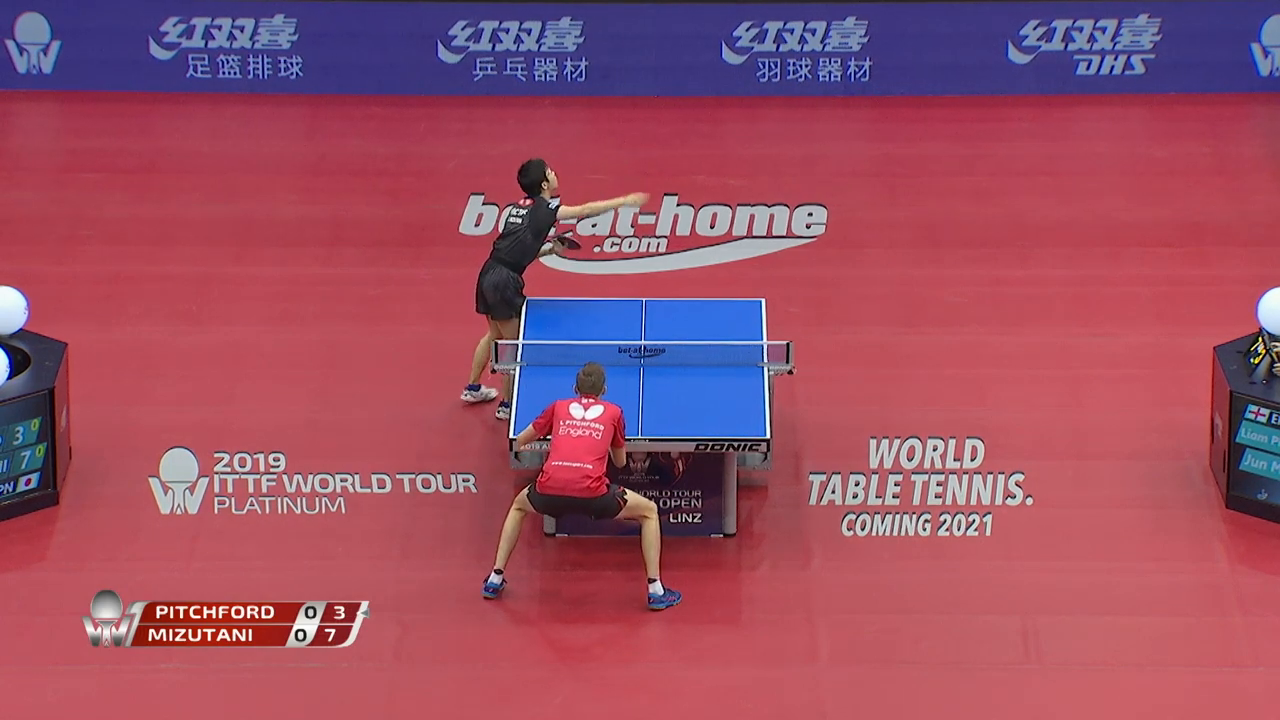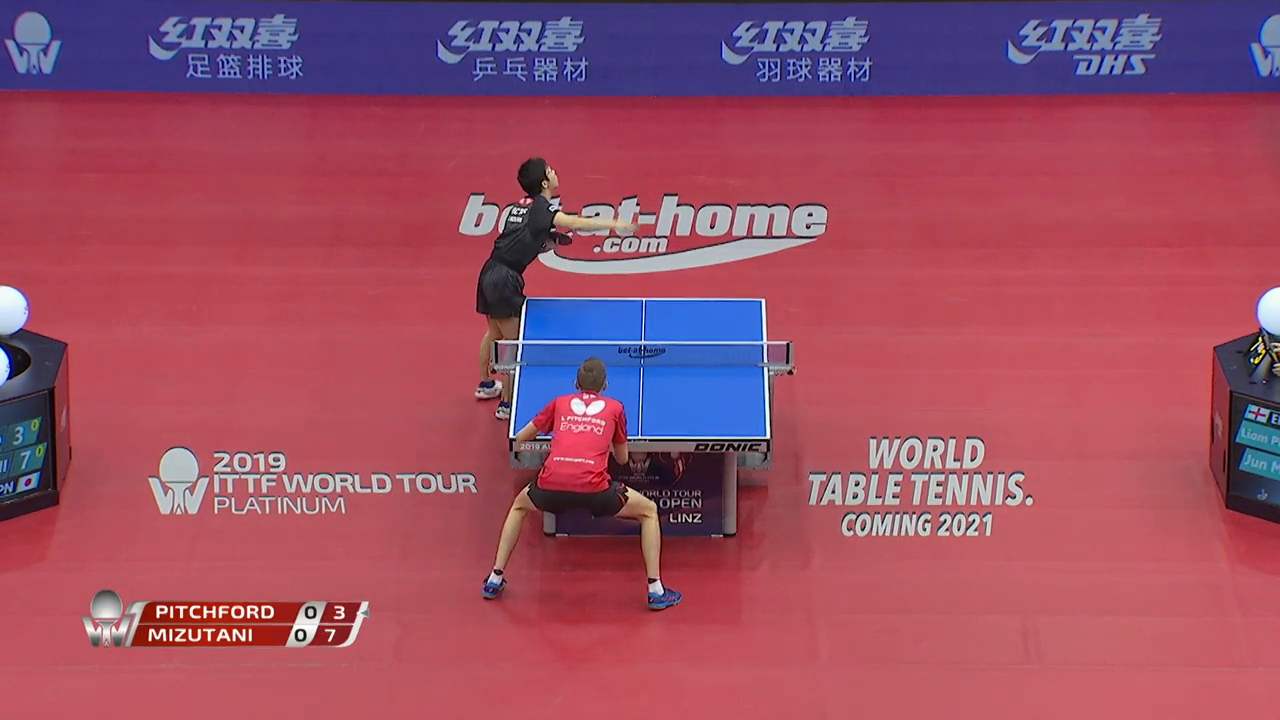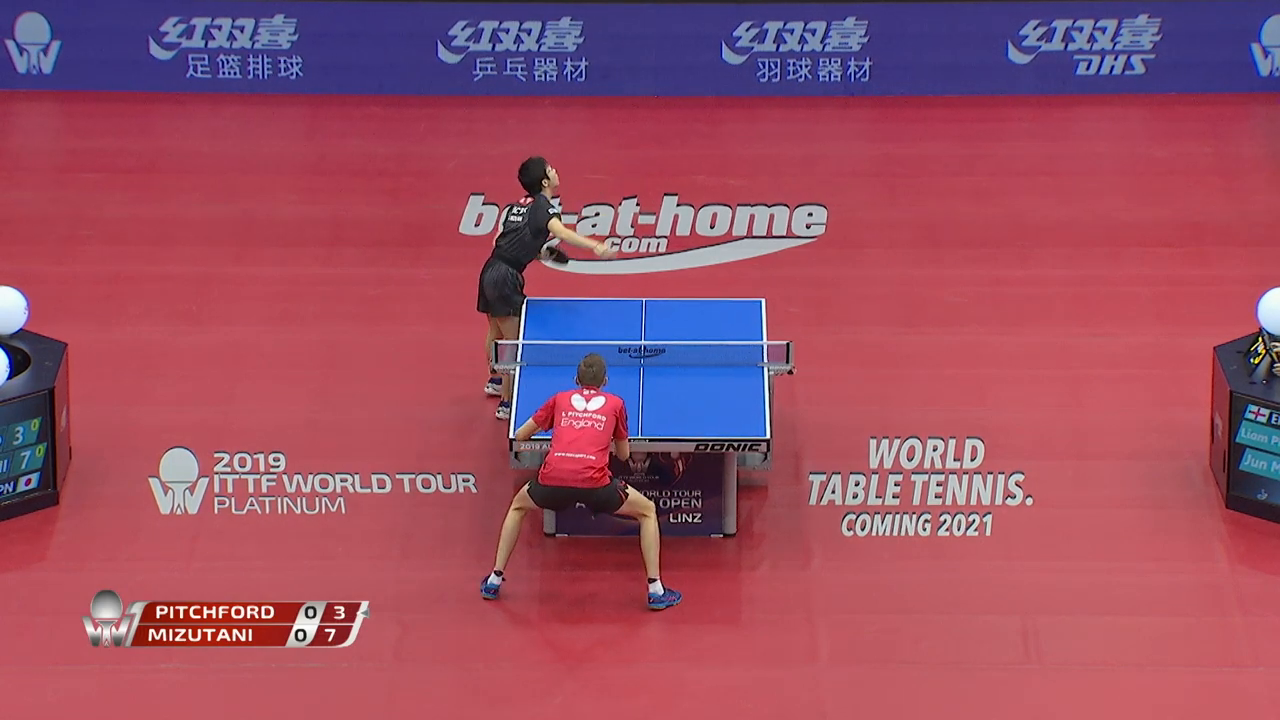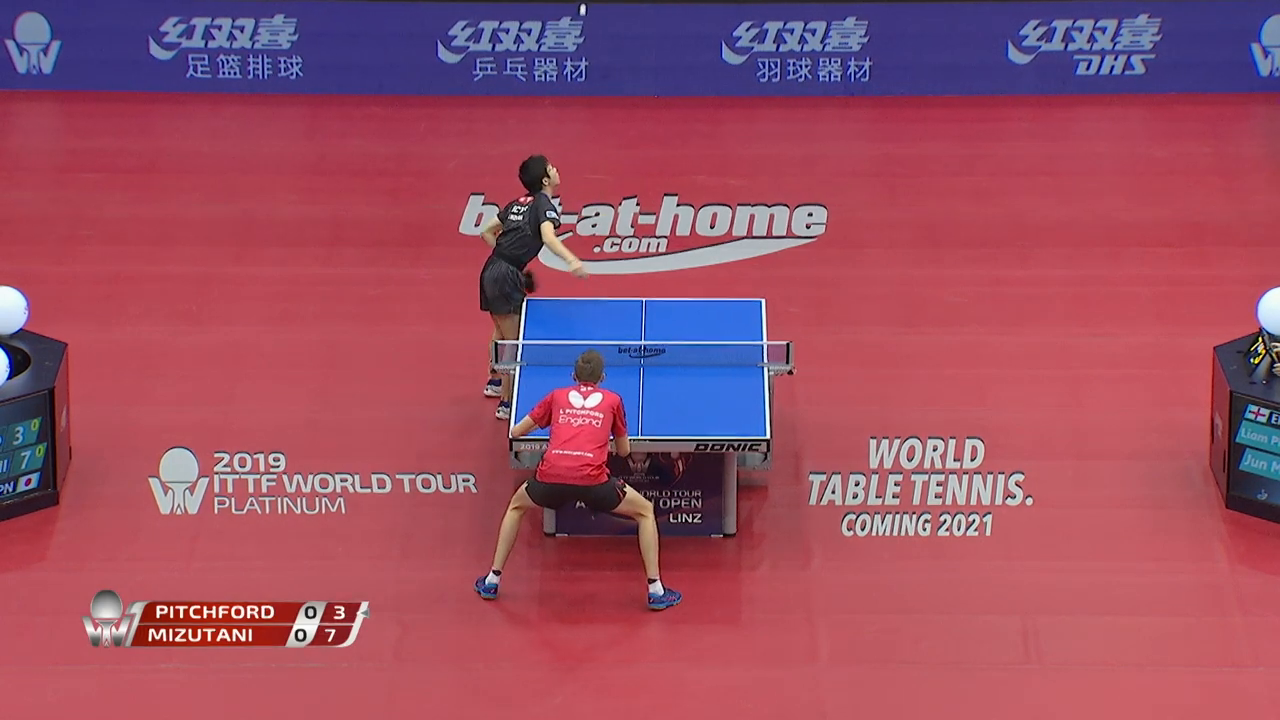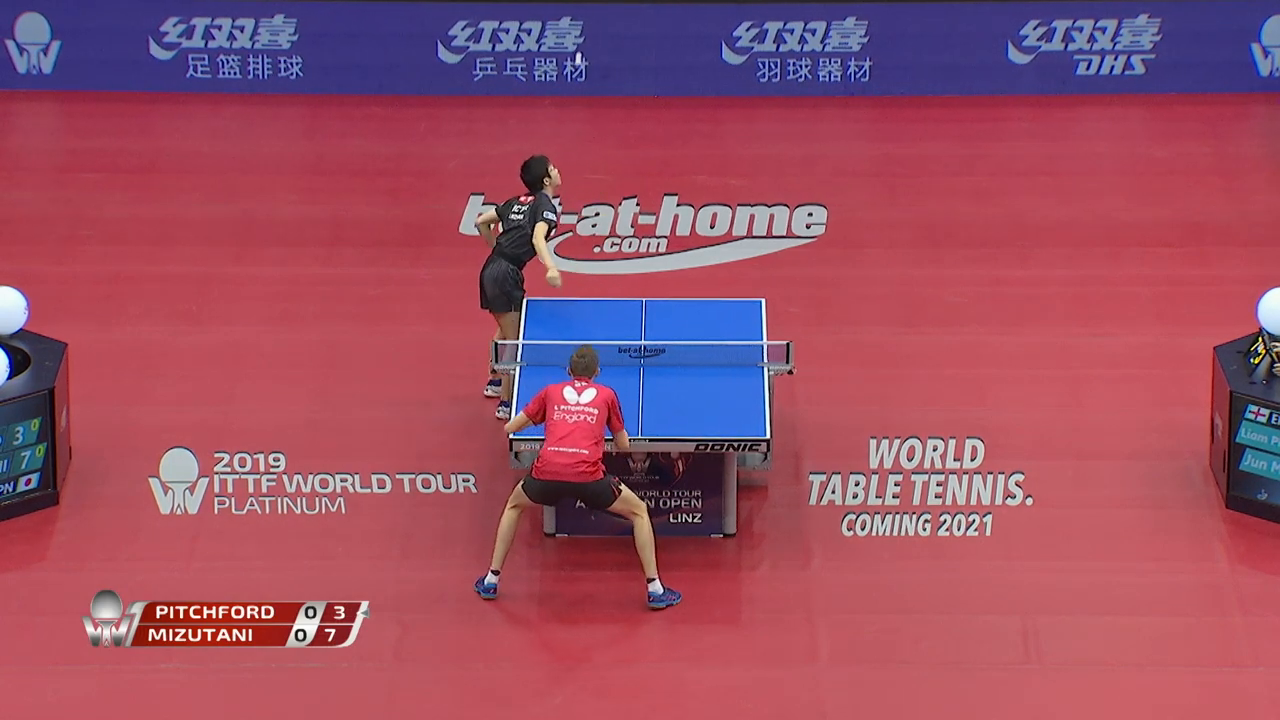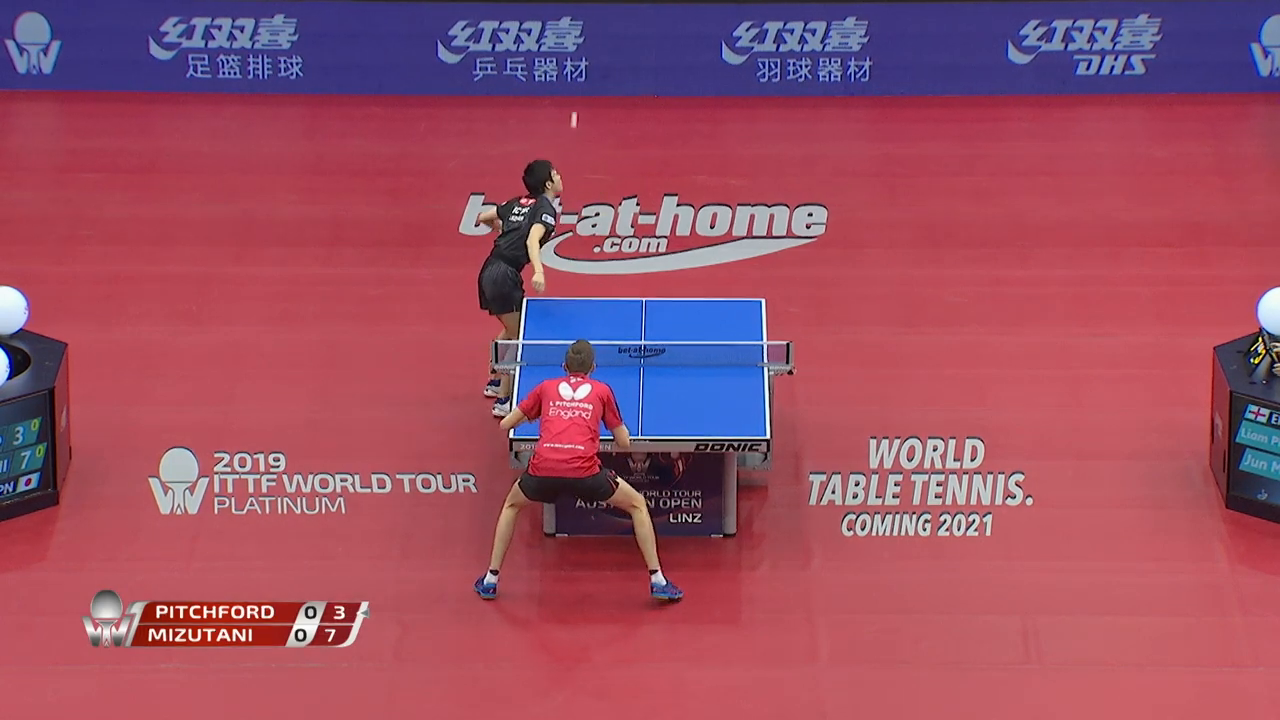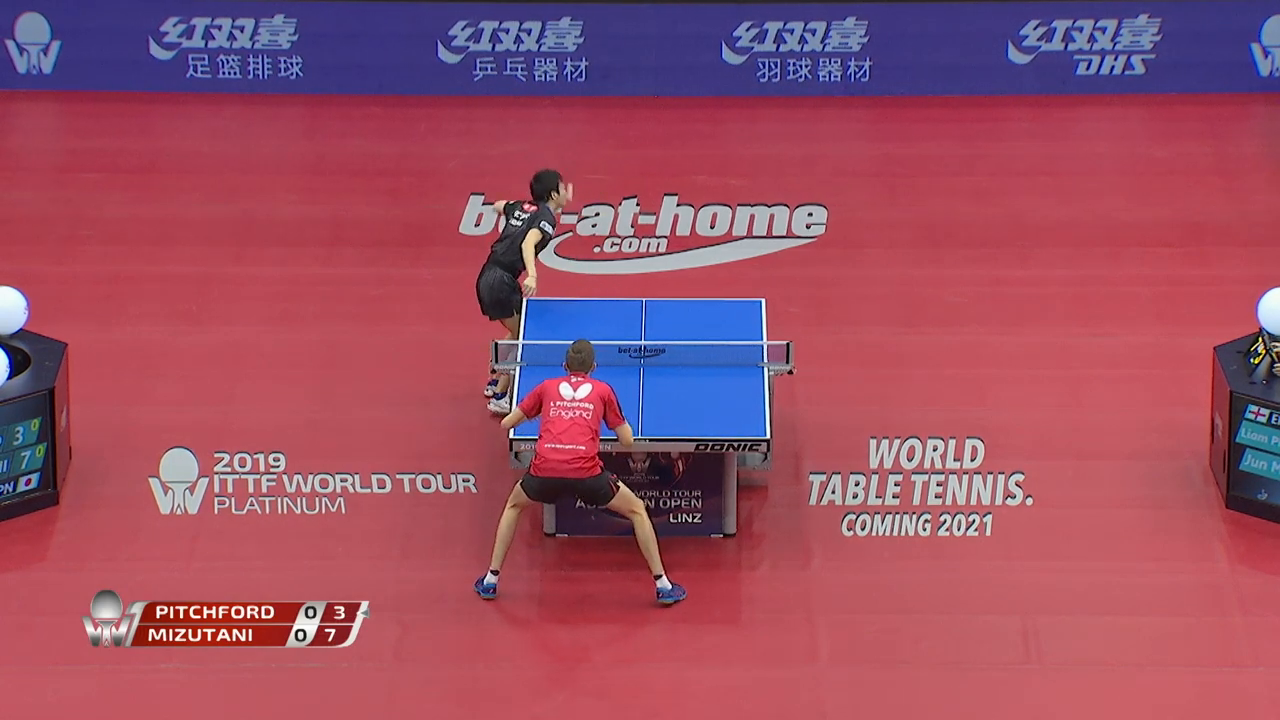
dt=0.1s
person 1, frame 1
left shoulder: (520, 207)
right shoulder: (542, 209)
right elbow: (582, 212)
left wrist: (548, 249)
right wrist: (624, 201)
left hip: (489, 273)
right hip: (505, 280)
left knee: (495, 334)
right knee: (514, 343)
left ankle: (474, 387)
right ankle: (507, 405)
person 1, frame 2
left shoulder: (521, 207)
right shoulder: (542, 209)
right elbow: (573, 223)
left wrist: (543, 245)
right wrist: (613, 224)
left hip: (490, 272)
right hip: (505, 278)
left knee: (495, 333)
right knee: (513, 343)
left ankle: (486, 384)
right ankle: (507, 405)
person 1, frame 3
left shoulder: (519, 205)
right shoulder: (543, 207)
right elbow: (561, 232)
left wrist: (534, 251)
right wrist: (596, 246)
left hip: (490, 270)
right hip: (506, 277)
left knee: (496, 332)
right knee: (513, 342)
left ankle: (495, 380)
right ankle: (507, 405)
person 1, frame 4
left shoulder: (518, 203)
right shoulder: (545, 206)
left elbow: (488, 232)
right elbow: (548, 236)
right wrist: (571, 260)
left hip: (491, 270)
right hip: (506, 276)
left knee: (502, 332)
right knee: (514, 341)
left ankle: (495, 382)
right ankle: (507, 405)
person 1, frame 5
left shoulder: (517, 202)
right shoulder: (547, 207)
left elbow: (481, 222)
right elbow: (538, 237)
right wrist: (550, 267)
left hip: (491, 269)
right hip: (505, 274)
left knee: (506, 331)
right knee: (516, 340)
left ankle: (495, 382)
right ankle: (506, 404)
person 1, frame 6
left shoulder: (517, 203)
right shoulder: (547, 210)
left elbow: (484, 217)
right elbow: (533, 239)
right wrist: (539, 271)
left hip: (489, 270)
right hip: (504, 275)
left knee: (511, 331)
right knee: (520, 338)
left ankle: (495, 382)
right ankle: (503, 401)
person 1, frame 7
left shoulder: (521, 207)
right shoulder: (547, 219)
left elbow: (498, 206)
right elbow: (528, 243)
right wrist: (532, 275)
left hip: (488, 277)
right hip: (500, 281)
left knee: (516, 334)
left ankle: (496, 381)
right ankle: (500, 398)
person 2, frame 1
left shoulder: (558, 407)
right shoulder: (614, 412)
left elbow: (520, 441)
right elbow: (620, 461)
left hip: (550, 490)
right hip: (591, 493)
left knee: (518, 506)
right knee: (649, 512)
left ankle: (495, 579)
right ankle: (655, 591)
person 2, frame 2
left shoulder: (559, 403)
right shoulder: (615, 408)
left elbow: (520, 439)
right elbow: (622, 458)
left hip: (551, 485)
right hip: (593, 488)
left knee: (519, 506)
right knee: (649, 511)
left ankle: (495, 579)
right ankle: (655, 590)
person 2, frame 3
left shoulder: (559, 399)
right shoulder: (615, 403)
left elbow: (520, 435)
right elbow: (624, 454)
left hip: (552, 480)
right hip: (594, 483)
left knee: (518, 507)
right knee: (647, 512)
left ankle: (494, 580)
right ankle: (656, 590)
person 2, frame 4
left shoulder: (557, 396)
right shoulder: (613, 400)
left elbow: (516, 432)
right elbow: (624, 451)
left hip: (550, 477)
right hip: (591, 480)
left knee: (516, 506)
right knee: (645, 512)
left ankle: (492, 580)
right ankle: (655, 590)
person 2, frame 5
left shoulder: (551, 391)
right shoulder: (607, 395)
left elbow: (509, 428)
right elbow: (624, 446)
left wrist: (533, 419)
right wrist: (617, 435)
left hip: (547, 473)
right hip: (588, 476)
left knee: (513, 506)
right knee: (639, 512)
left ankle: (491, 580)
right ankle: (655, 590)
person 2, frame 6
left shoulder: (546, 387)
right shoulder: (602, 391)
left elbow: (504, 425)
right elbow: (624, 443)
left wrist: (533, 414)
right wrist: (619, 428)
left hip: (543, 470)
right hip: (584, 471)
left knee: (511, 505)
right knee: (638, 505)
left ankle: (491, 580)
right ankle: (658, 581)
person 2, frame 7
left shoulder: (547, 387)
right shoulder: (603, 390)
left elbow: (506, 424)
right elbow: (627, 440)
left wrist: (539, 414)
right wrist: (621, 424)
left hip: (544, 471)
right hip: (585, 472)
left knee: (513, 505)
right knee: (637, 511)
left ankle: (490, 580)
right ankle: (663, 586)
